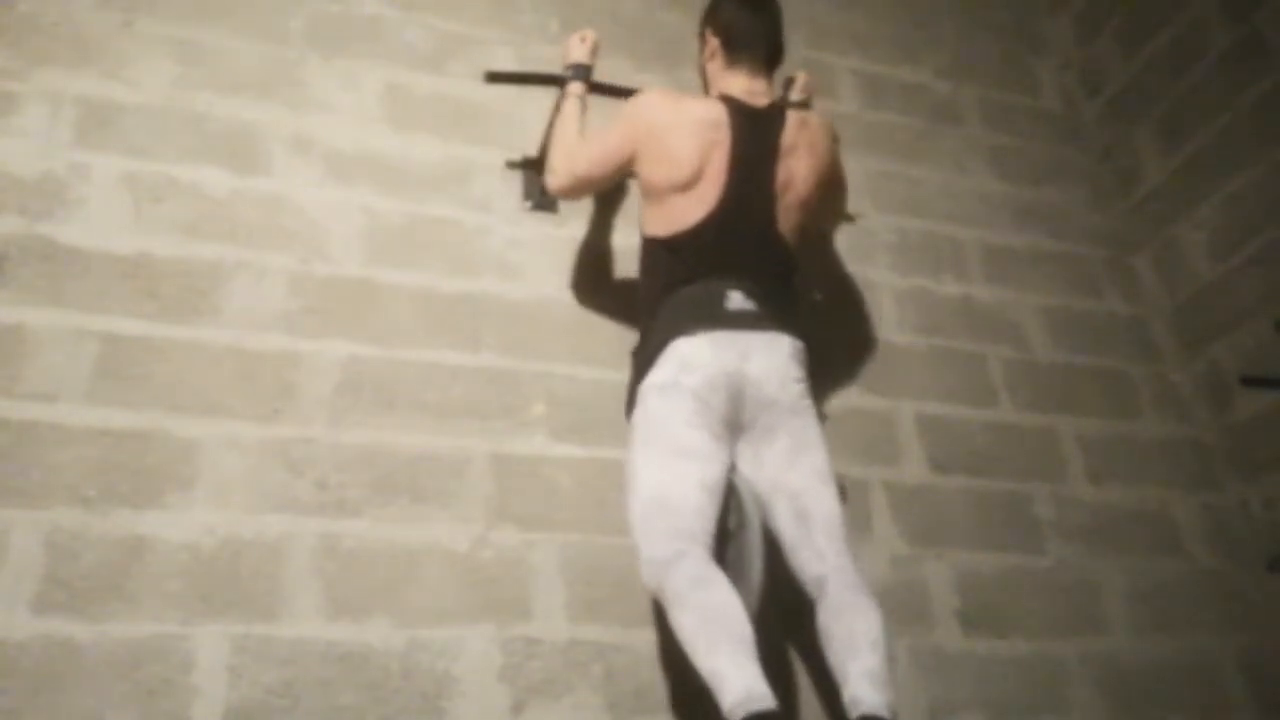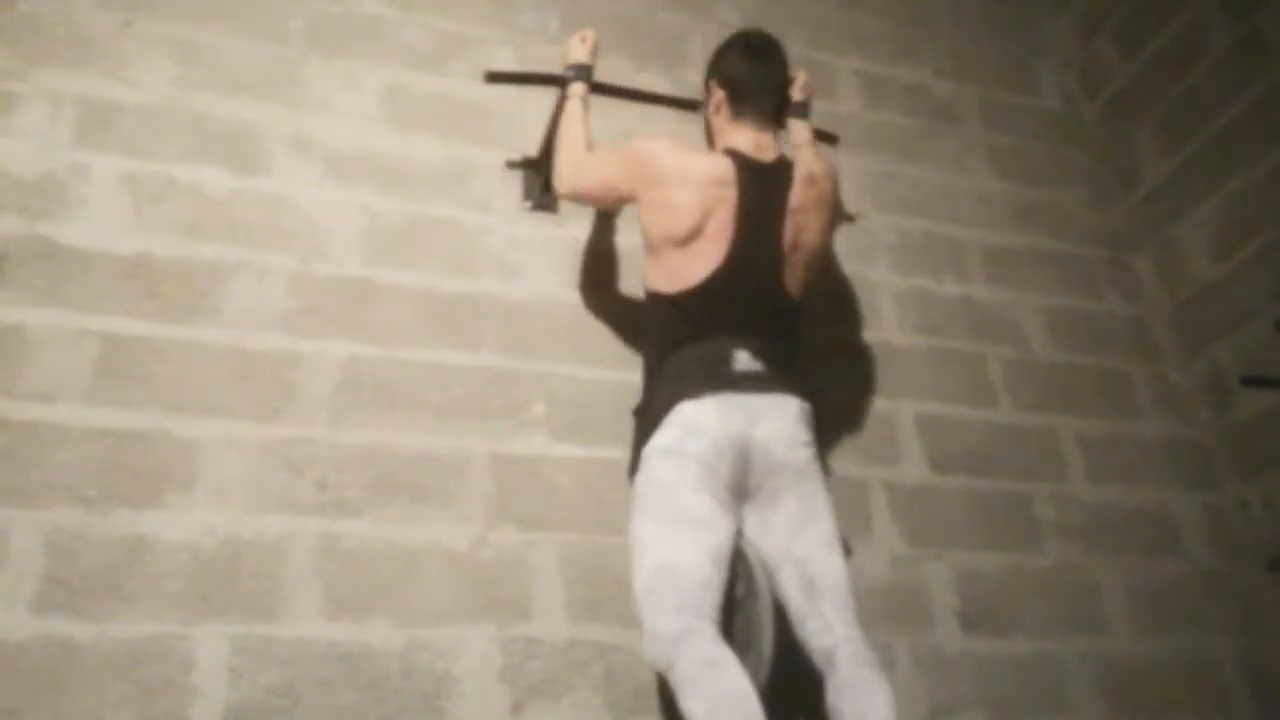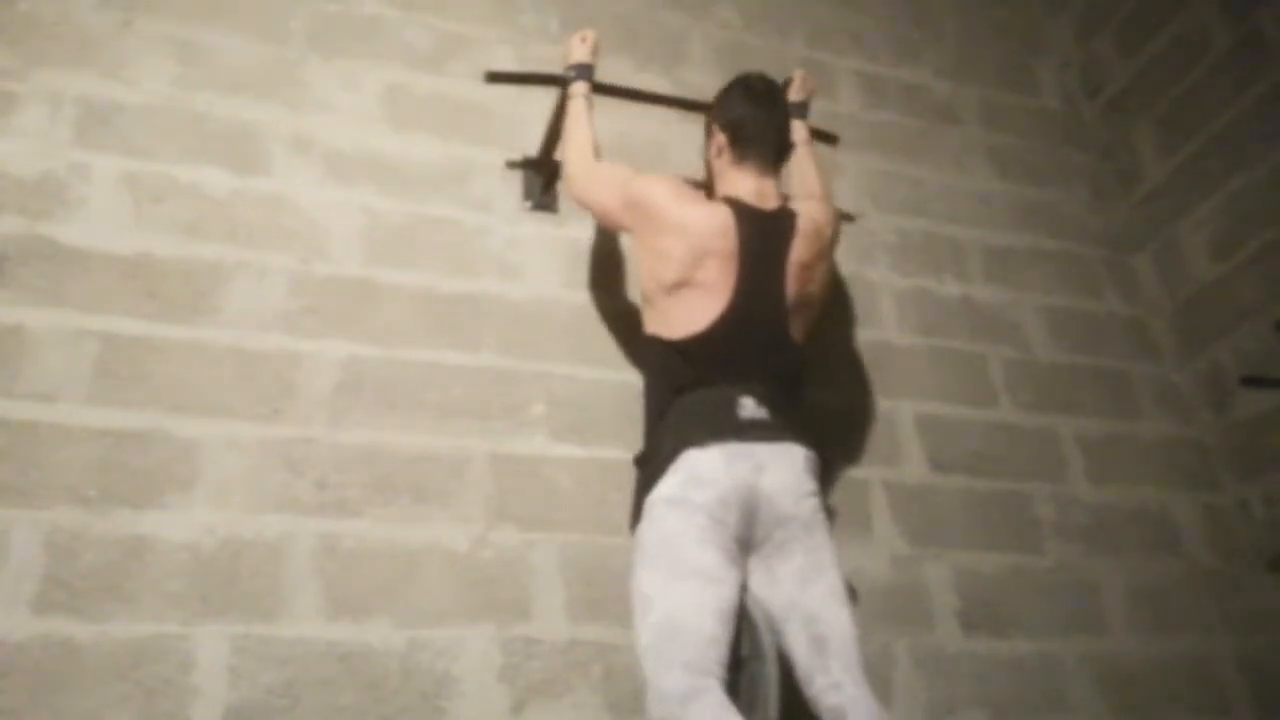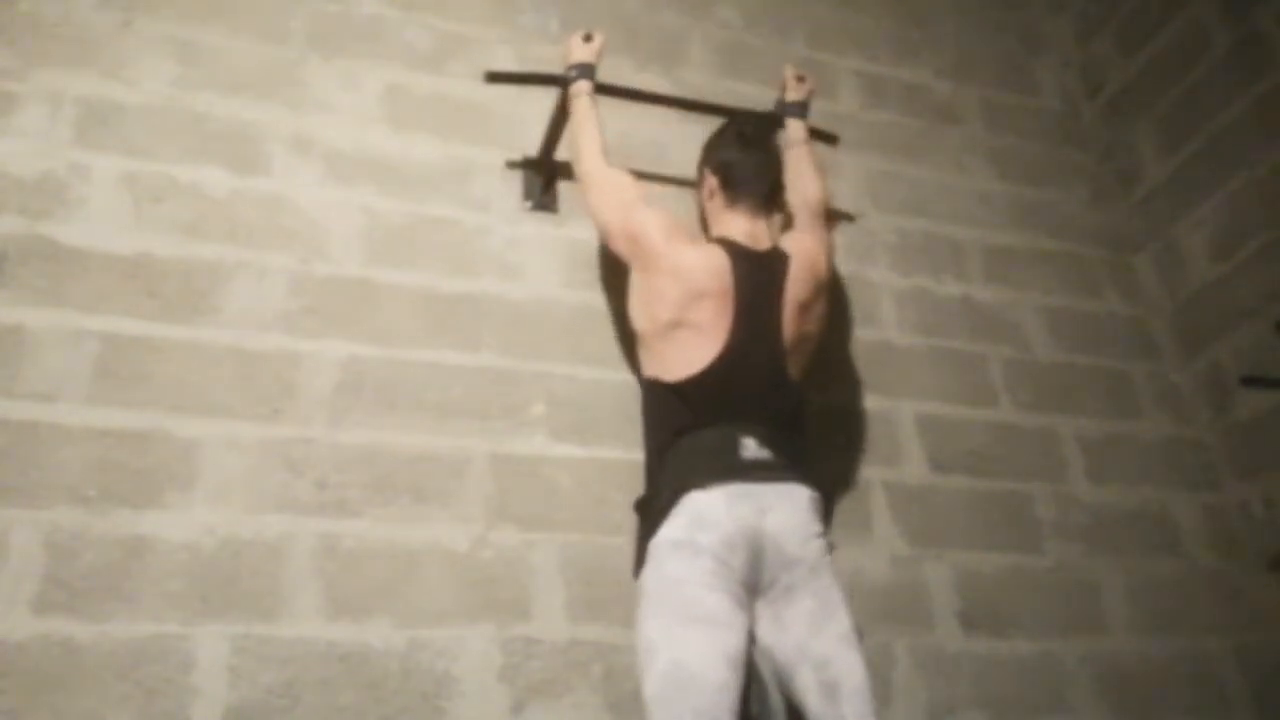
dt=0.3s
person 1, frame 1
left shoulder: (660, 115)
right shoulder: (813, 138)
left elbow: (562, 177)
left wrist: (576, 79)
left hip: (688, 357)
right hip: (775, 356)
left knee: (675, 548)
right knee: (827, 557)
person 1, frame 2
left shoulder: (667, 166)
right shoulder: (818, 189)
left elbow: (570, 175)
left wrist: (577, 82)
right wrist: (801, 121)
left hip: (691, 421)
right hip: (782, 418)
left knee: (679, 624)
right knee: (835, 633)
person 1, frame 3
left shoulder: (670, 215)
right shoulder: (815, 232)
left elbow: (579, 174)
left wrist: (579, 79)
right wrist: (798, 118)
left hip: (694, 470)
right hip: (787, 468)
person 1, frame 4
left shoulder: (670, 261)
right shoulder: (807, 268)
left elbow: (596, 172)
right elbow: (810, 203)
left wrist: (581, 79)
right wrist: (794, 119)
left hip: (697, 512)
right hip: (792, 506)
